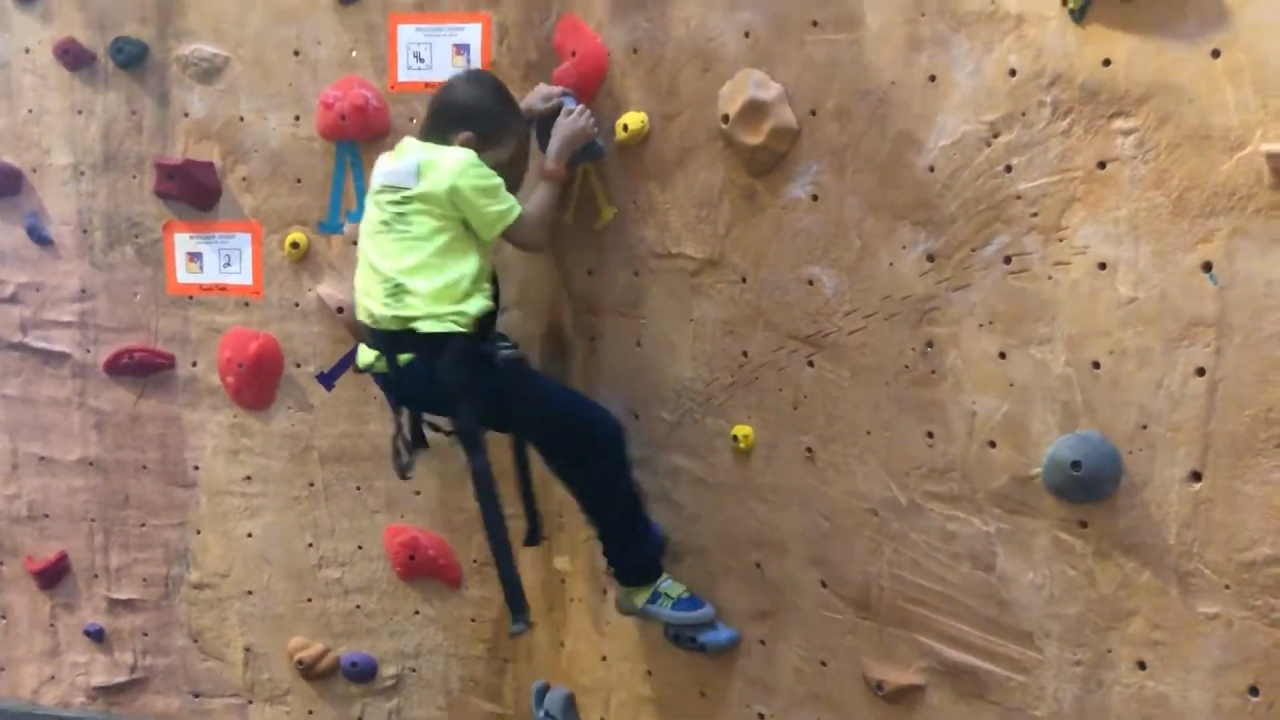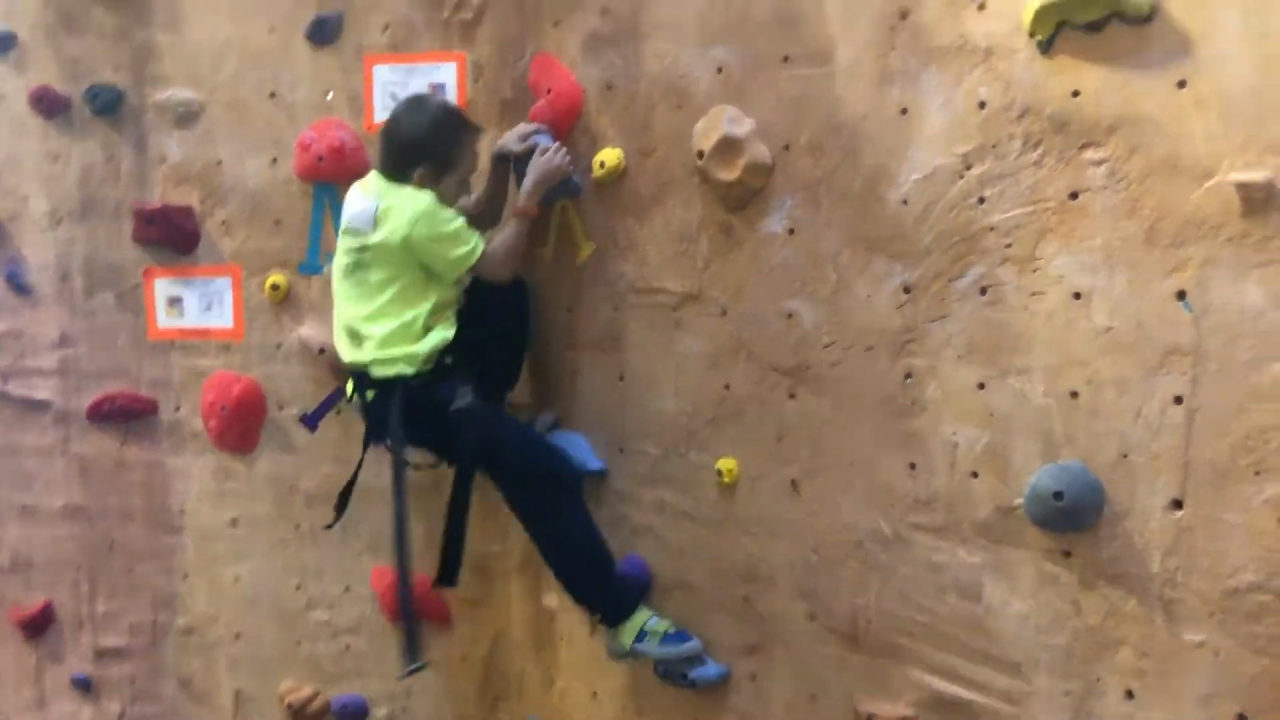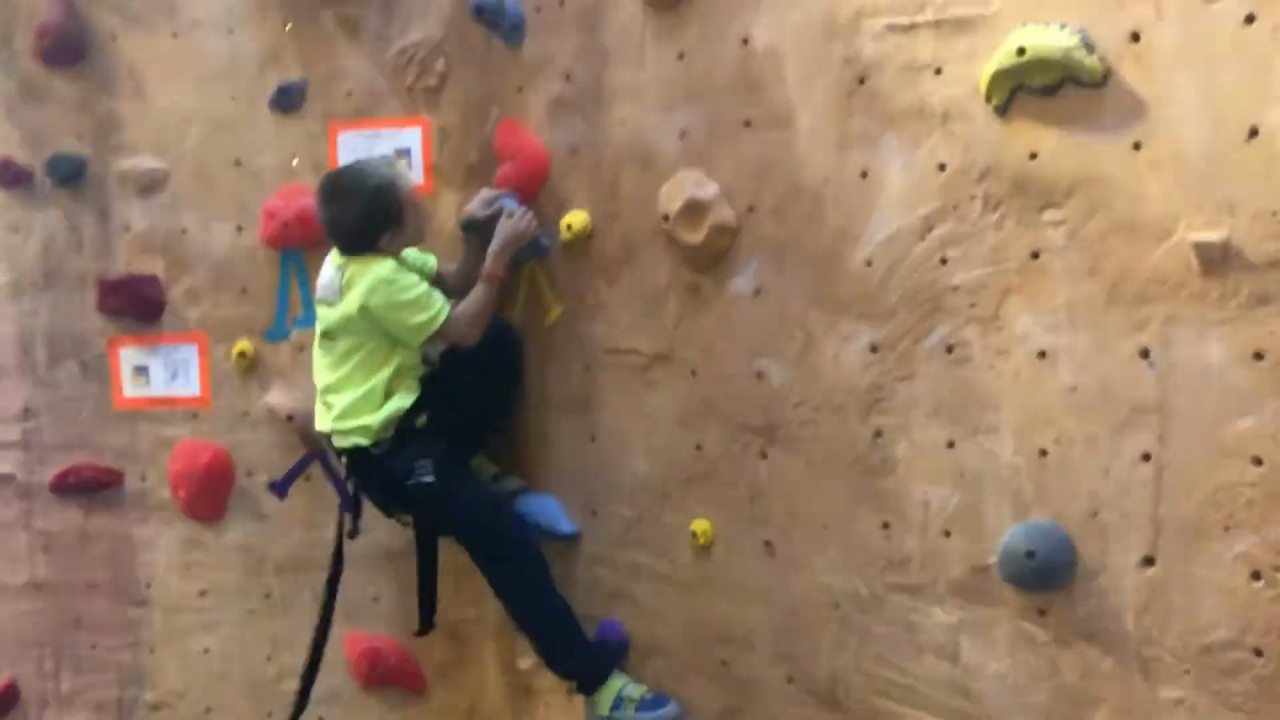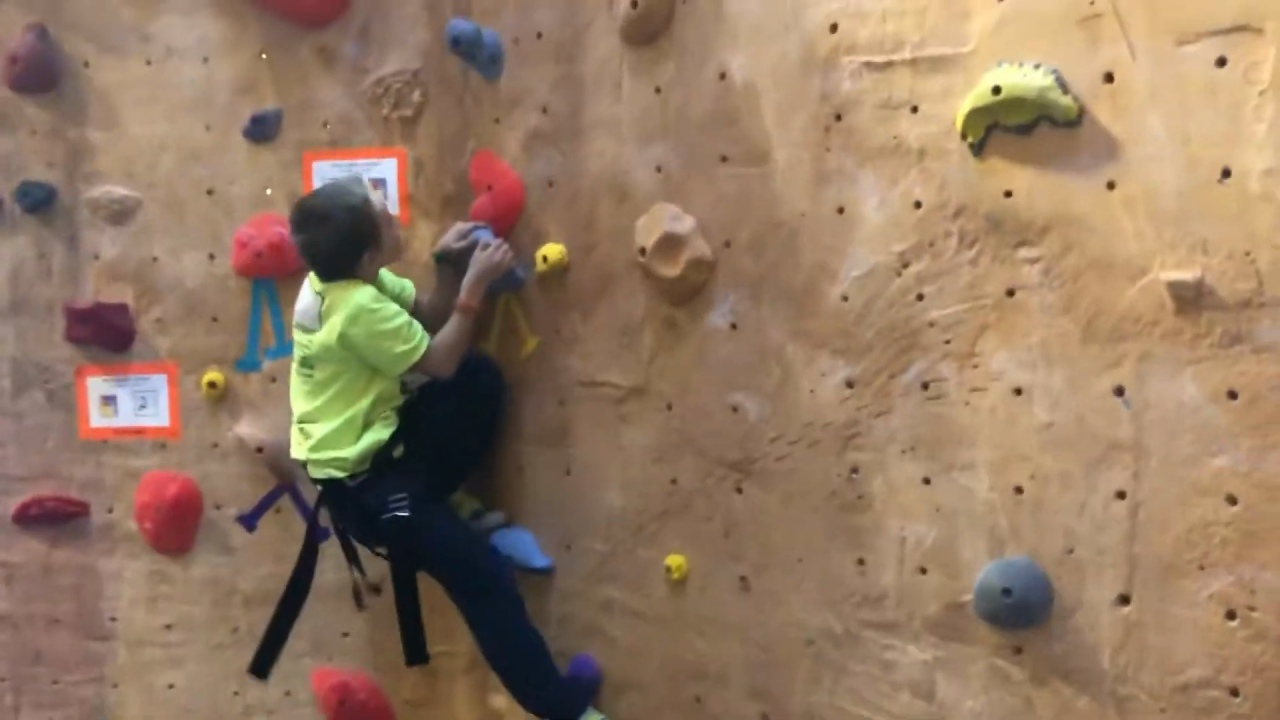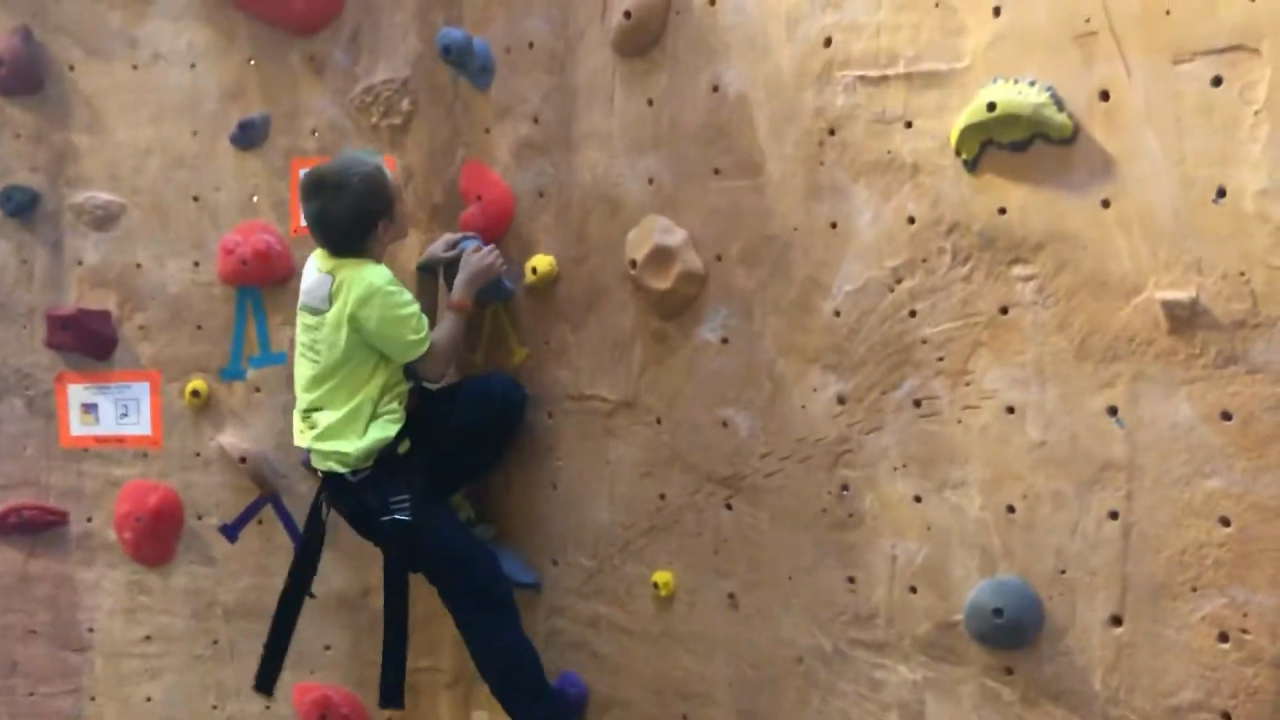
dt=0.2s
person 1, frame 1
left shoulder: (395, 160)
right shoulder: (458, 167)
left elbow: (499, 196)
right elbow: (532, 233)
left wrist: (520, 122)
right wrist: (558, 153)
left hip: (389, 356)
right hip: (436, 357)
right knee: (593, 435)
right ankle: (639, 580)
person 1, frame 2
left shoulder: (368, 191)
right shoulder: (417, 211)
left elbow: (473, 226)
right elbow: (497, 266)
left wrist: (500, 164)
right wrist: (532, 191)
left hip: (385, 376)
right hip: (409, 394)
left knee: (502, 298)
right knee: (547, 475)
left ankle: (489, 412)
right ankle: (621, 616)
person 1, frame 3
left shoulder: (352, 257)
right shoulder: (380, 280)
left elbow: (450, 286)
right elbow: (463, 330)
left wrist: (476, 234)
right wrist: (500, 253)
left hip: (403, 418)
right hip: (386, 453)
left knee: (499, 344)
right knee: (510, 544)
left ankle: (457, 469)
person 1, frame 4
left shoulder: (333, 280)
right shoulder: (361, 307)
left elbow: (426, 315)
right elbow: (439, 361)
left wrist: (450, 266)
right wrist: (474, 285)
left hip: (380, 439)
right hip: (362, 479)
left knee: (481, 378)
right knee: (484, 578)
left ankle: (439, 498)
person 1, frame 5
left shoulder: (328, 261)
right shoulder: (370, 286)
right elbow: (435, 360)
left wrist: (430, 272)
right wrist: (464, 288)
left hip: (377, 437)
right hip: (369, 473)
left knee: (502, 397)
right knee: (480, 583)
left ankle: (431, 505)
